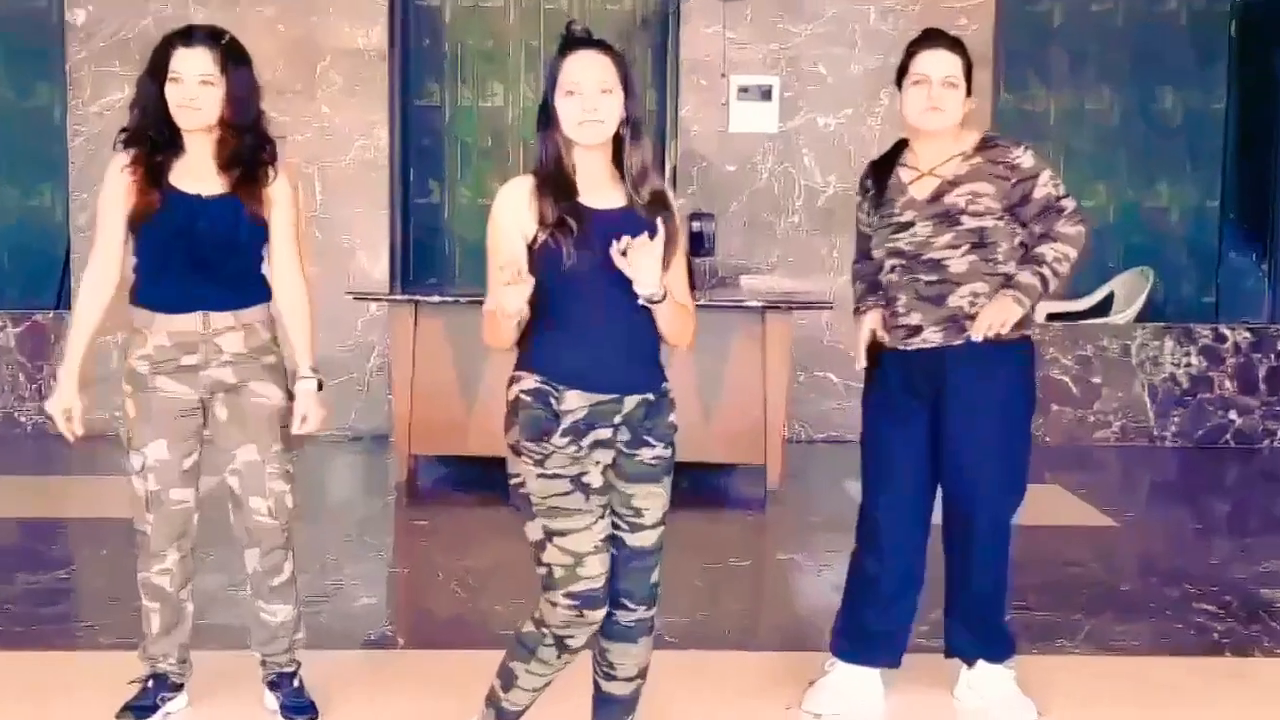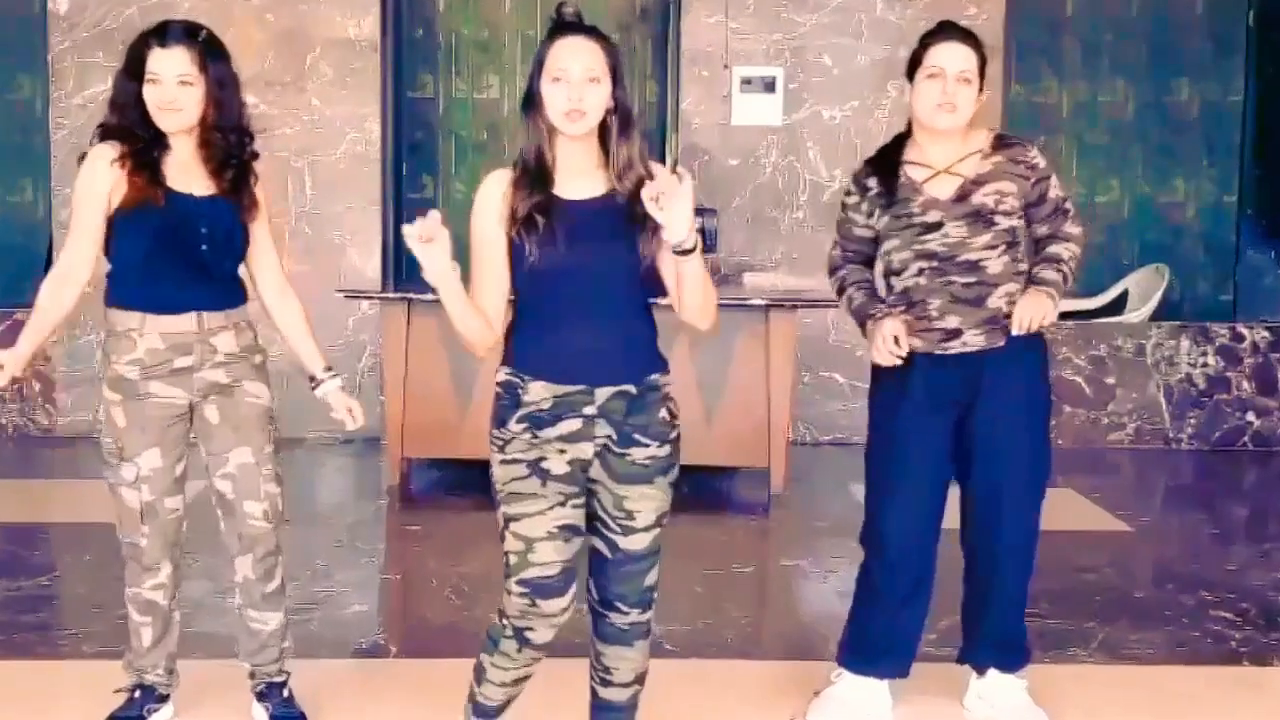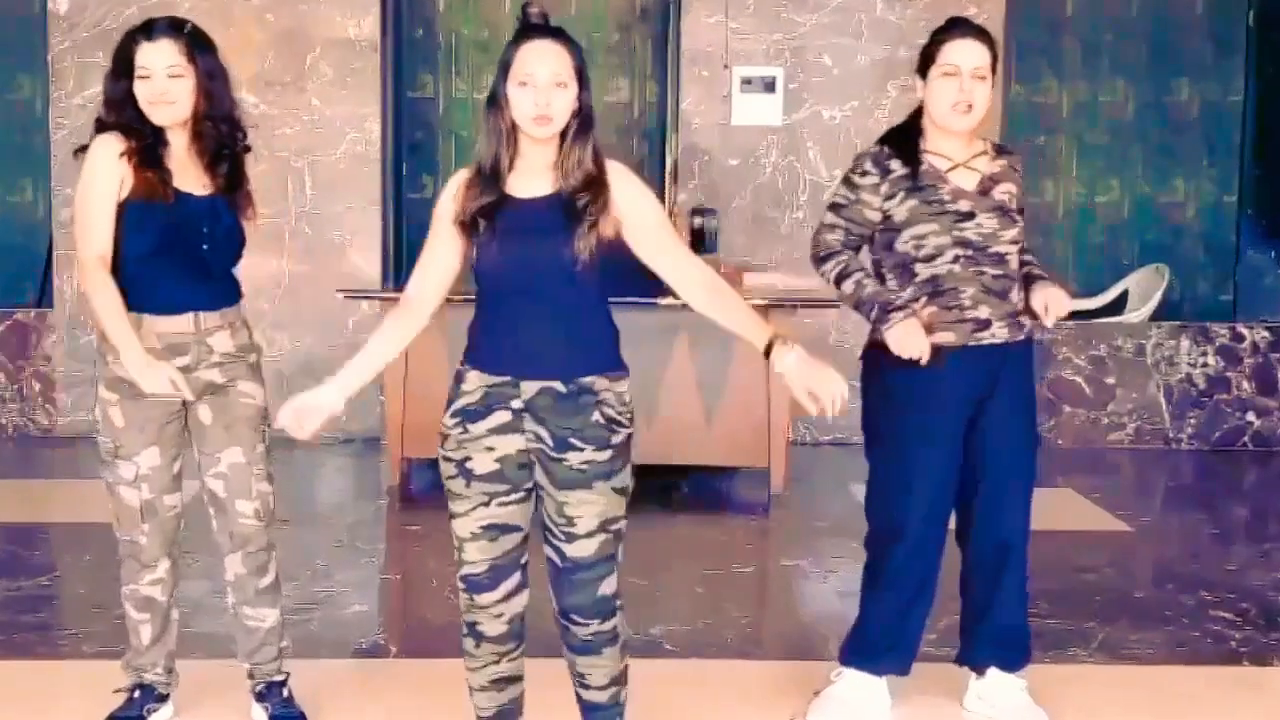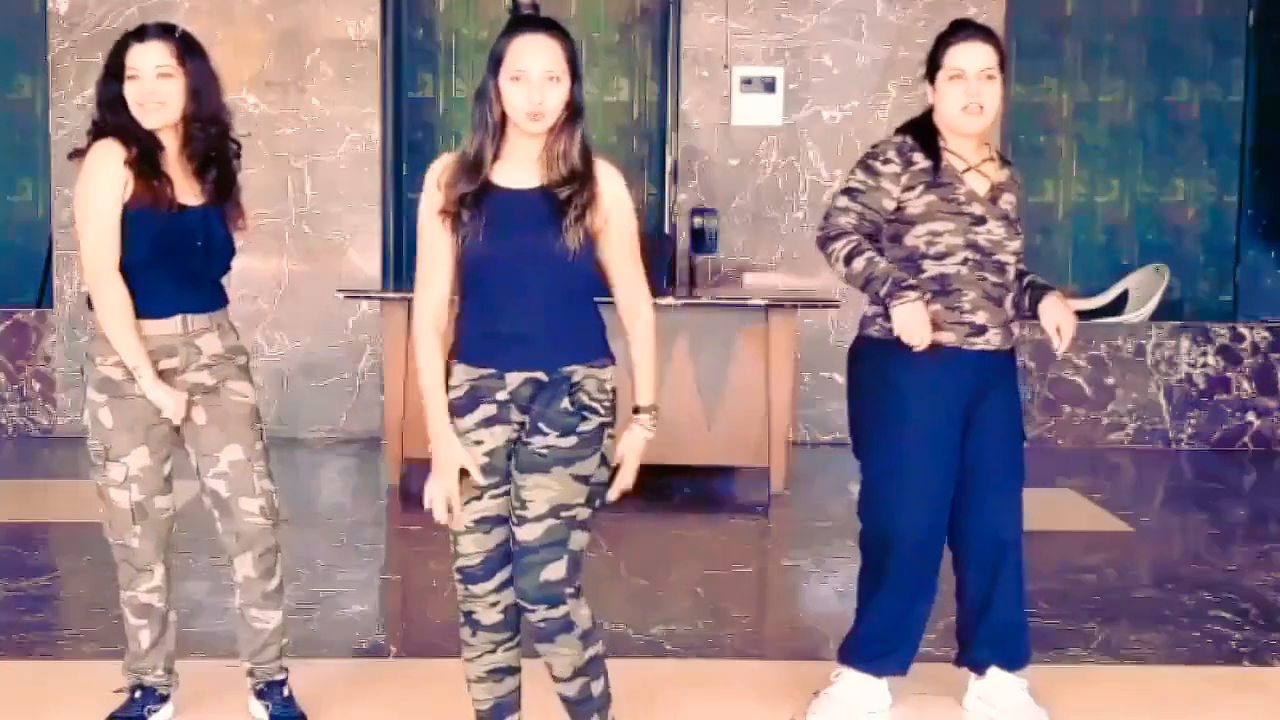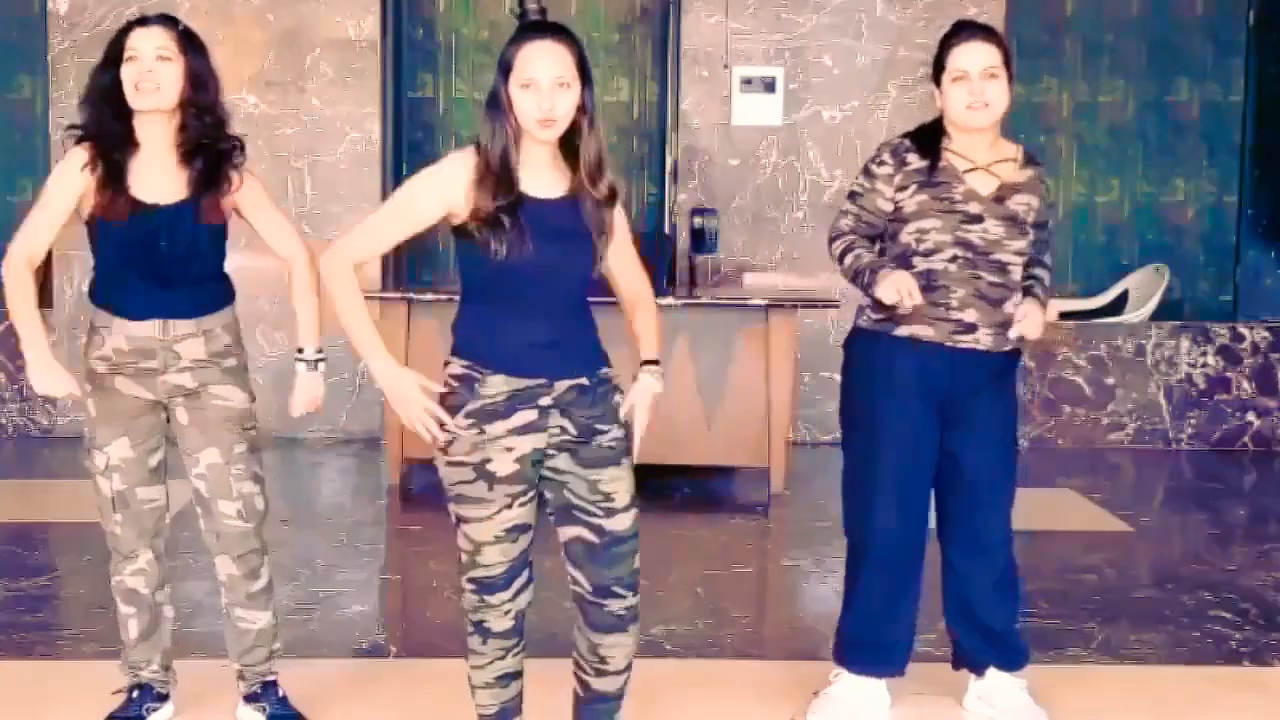
dt=0.3s
person 1, frame 1
left shoulder: (653, 200)
right shoulder: (524, 198)
left elbow: (682, 333)
right elbow: (495, 335)
left wrist: (654, 288)
right wrist: (508, 309)
left hip: (643, 413)
right hip: (556, 411)
left knee: (632, 604)
right knee: (576, 604)
person 1, frame 2
left shoulder: (652, 187)
right shoulder: (504, 192)
left elbow: (701, 313)
right elbow: (484, 330)
left wrist: (680, 238)
right wrist: (440, 272)
left hip: (638, 408)
right hip: (537, 407)
left knee: (628, 600)
right knee: (540, 596)
person 1, frame 3
left shoulder: (610, 185)
right shoulder: (468, 191)
left elbow: (689, 277)
right elbow: (416, 305)
left wrist: (777, 347)
right wrist: (338, 387)
left hip: (585, 406)
right hip: (484, 405)
left knee: (587, 603)
right knee: (487, 600)
person 1, frame 4
left shoulder: (595, 184)
right shoulder: (452, 179)
left elbow: (635, 300)
right elbow: (431, 313)
left wrist: (637, 413)
right wrist: (439, 430)
left hip: (573, 393)
right hip: (475, 398)
left knee: (551, 590)
right knee: (483, 592)
person 1, frame 5
left shoulder: (596, 190)
right shoulder: (464, 177)
left elbow: (635, 289)
right elbow: (337, 261)
left wrist: (650, 369)
right wrist: (389, 373)
left hip: (587, 402)
right hip: (488, 404)
left knee: (612, 592)
right knee: (495, 596)
person 2, frame 1
left shoulder: (262, 175)
right shoulder: (134, 169)
left elbow: (287, 277)
right elbow: (101, 273)
left wrist: (308, 376)
right wrist: (69, 372)
left hip: (246, 351)
right hip: (158, 356)
left knee: (265, 511)
right knee: (161, 515)
person 2, frame 2
left shoulder: (236, 172)
right shoulder: (113, 162)
left elbow: (271, 283)
right elbow: (75, 263)
left wrist: (322, 375)
left hip: (233, 353)
right hip: (141, 357)
left knee: (256, 520)
right knee: (149, 532)
person 2, frame 3
left shoulder: (225, 164)
right shoulder: (114, 154)
right elbow: (94, 263)
left wrist: (247, 361)
right wrist: (130, 352)
left hip: (226, 350)
right hip: (140, 358)
left knee: (248, 520)
right knee: (145, 530)
person 2, frame 4
left shoulder: (216, 169)
right shoulder: (111, 160)
right elbow: (102, 275)
right wrist: (147, 377)
left hip: (215, 353)
right hip: (128, 362)
left knee: (253, 517)
right knee: (139, 536)
person 2, frame 5
left shoulder: (219, 165)
right shoulder: (90, 163)
left elbow: (298, 256)
left wrist: (309, 358)
left hip: (209, 353)
right hip: (118, 357)
left knee: (236, 517)
right knee: (130, 529)
person 3, frame 1
left shoulder: (1007, 164)
right shoulder: (880, 178)
left elbow: (1065, 226)
left wrist: (1018, 294)
right wrist: (868, 306)
left hip: (984, 364)
right hip: (897, 367)
left knee: (980, 510)
right knee: (887, 512)
left ankle: (984, 660)
right ankle: (859, 659)
person 3, frame 2
left shoulder: (1019, 162)
right shoulder: (876, 180)
left elbow: (1062, 231)
right elbow: (846, 262)
left wrist: (1045, 287)
right wrist: (873, 318)
left hip: (1007, 369)
right hip: (913, 373)
left knee: (1005, 523)
right knee: (897, 526)
person 3, frame 3
left shoulder: (1007, 167)
right shoulder: (884, 165)
right elbow: (832, 248)
left wrist: (1038, 283)
right wrist: (886, 314)
left hip: (1005, 367)
right hip: (917, 369)
left knee: (1001, 522)
right knee: (907, 521)
person 3, frame 4
left shoulder: (1003, 175)
right shoulder: (900, 158)
right elbow: (840, 232)
left wrist: (1042, 296)
right wrist: (892, 293)
left hip: (991, 373)
right hip: (906, 366)
left knee: (994, 524)
right knee: (905, 522)
person 3, frame 5
left shoulder: (1030, 177)
right shoulder: (901, 160)
left elbow: (1035, 260)
right elbow: (846, 234)
left wrist: (1032, 300)
right wrist: (879, 275)
left hip: (987, 372)
right hip: (894, 360)
left knee: (984, 523)
right knee: (885, 516)
